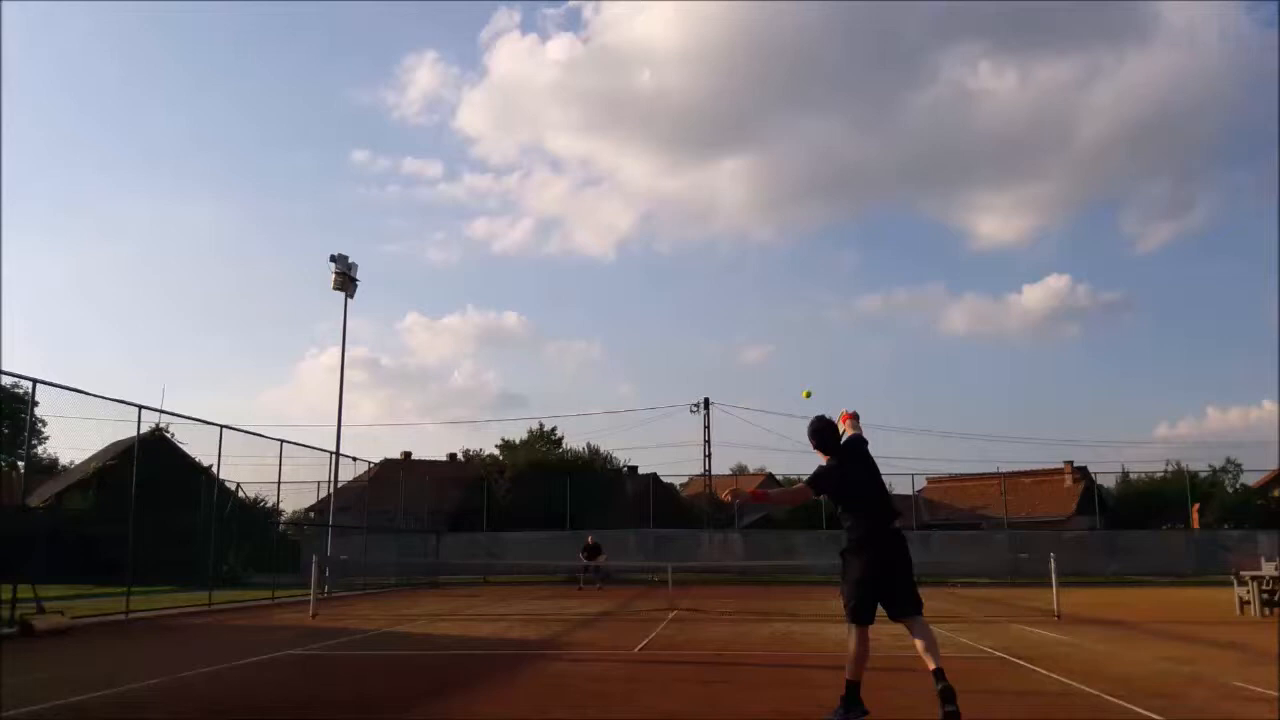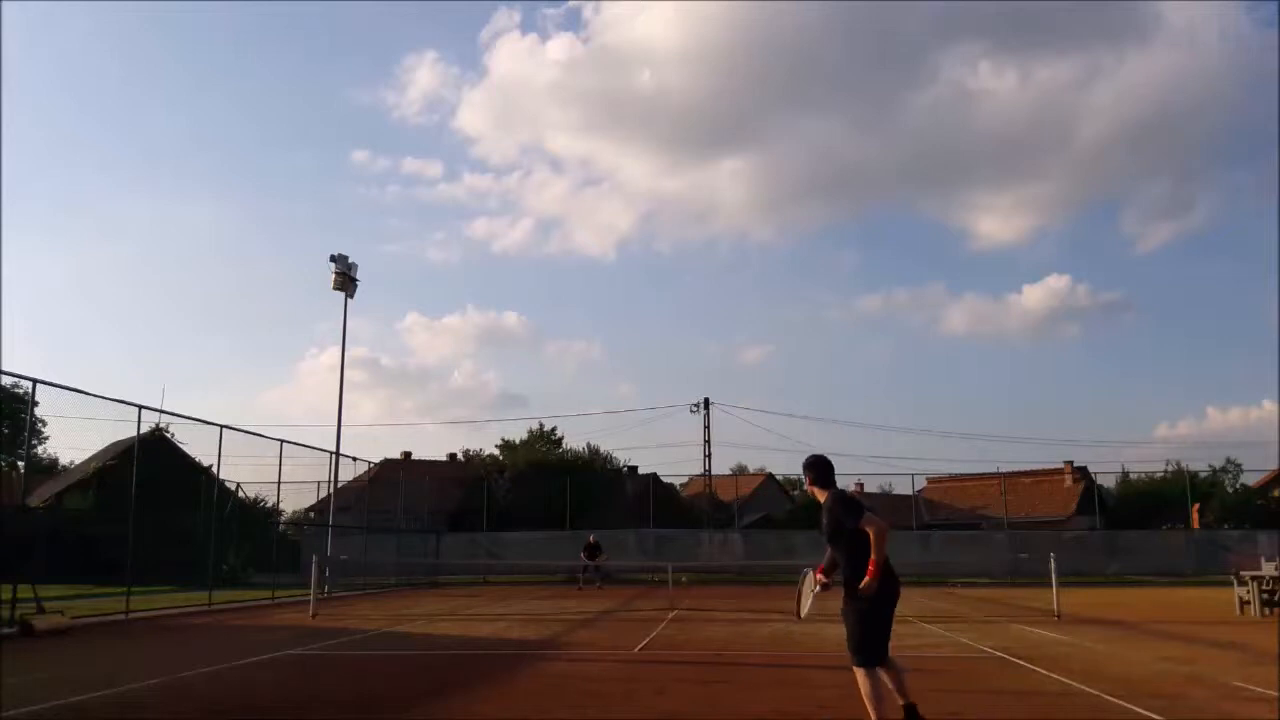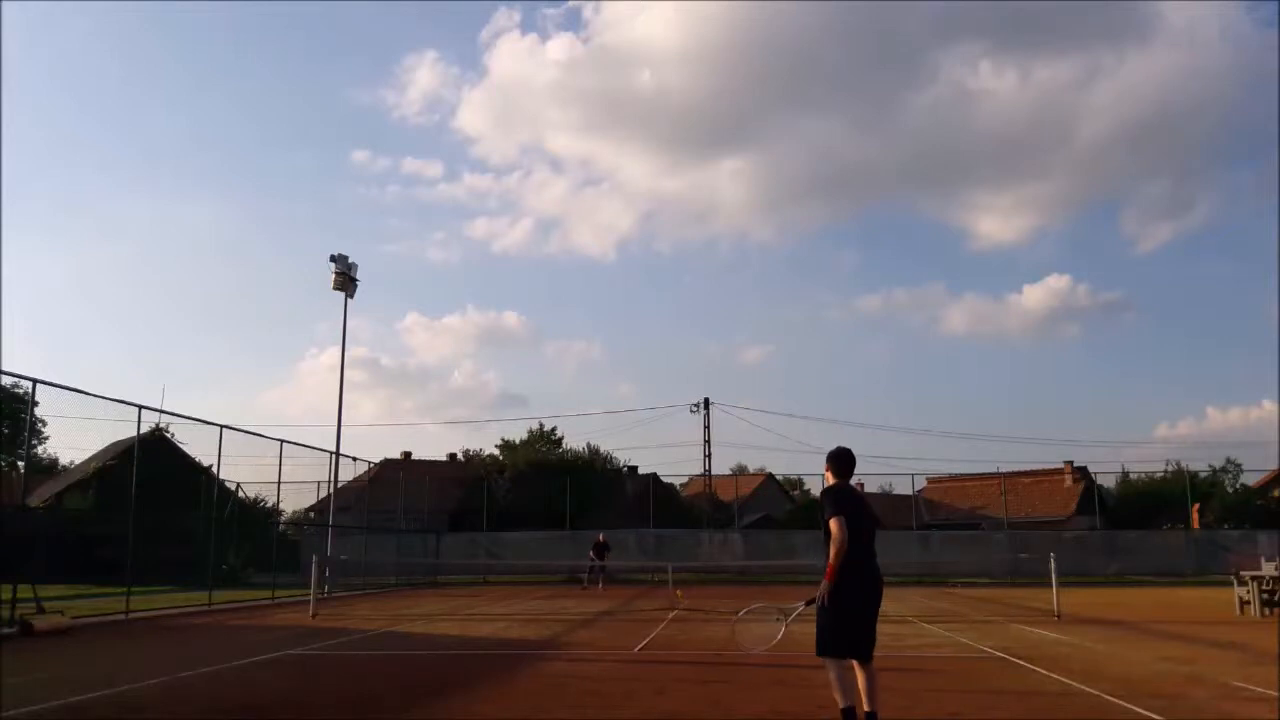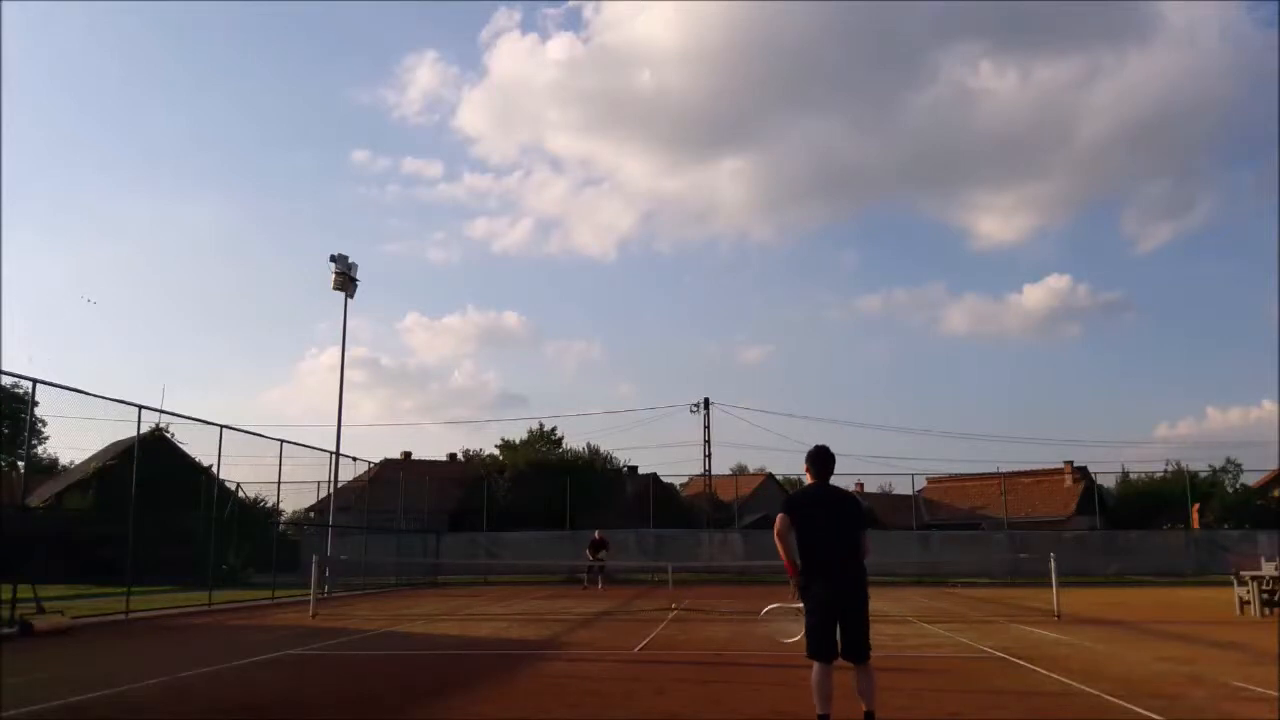
dt=0.5s
person 1, frame 1
left shoulder: (829, 471)
right shoulder: (856, 448)
left elbow: (799, 493)
right elbow: (853, 427)
left wrist: (752, 494)
right wrist: (848, 420)
left hip: (864, 551)
right hip: (893, 544)
left knee: (859, 628)
right knee: (913, 620)
right ankle: (940, 680)
person 1, frame 2
left shoulder: (838, 503)
right shoulder: (834, 504)
left elbow: (878, 527)
right elbow: (838, 547)
left wrist: (873, 572)
right wrist: (823, 570)
left hip: (869, 591)
right hip: (866, 592)
left knee: (864, 664)
right knee: (875, 658)
person 1, frame 3
left shoulder: (831, 494)
right shoulder: (860, 499)
left elbow: (839, 537)
left wrist: (828, 578)
left hip: (844, 585)
right hip: (870, 582)
left knee: (833, 656)
right knee: (863, 657)
person 1, frame 4
left shoulder: (796, 500)
right shoulder: (850, 499)
left elbow: (780, 531)
right elbow: (864, 547)
left wrist: (794, 572)
left hip: (819, 585)
right hip: (854, 583)
left knee: (822, 661)
right knee: (861, 658)
